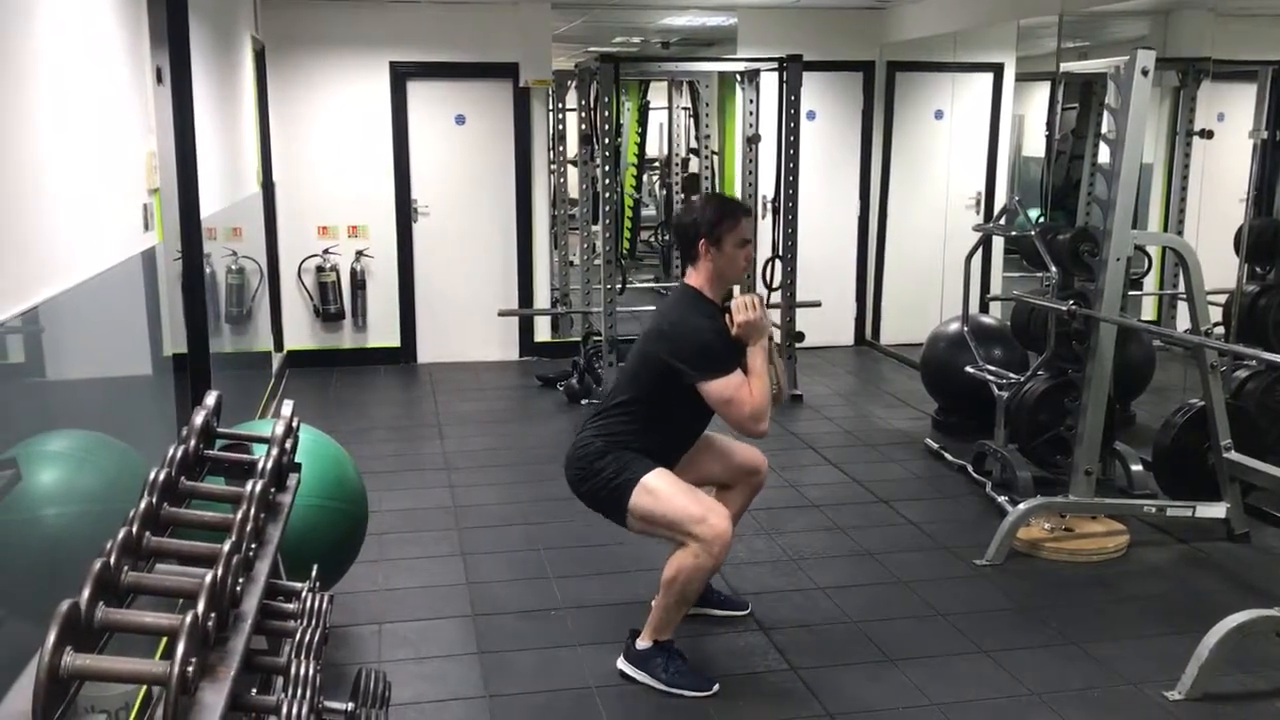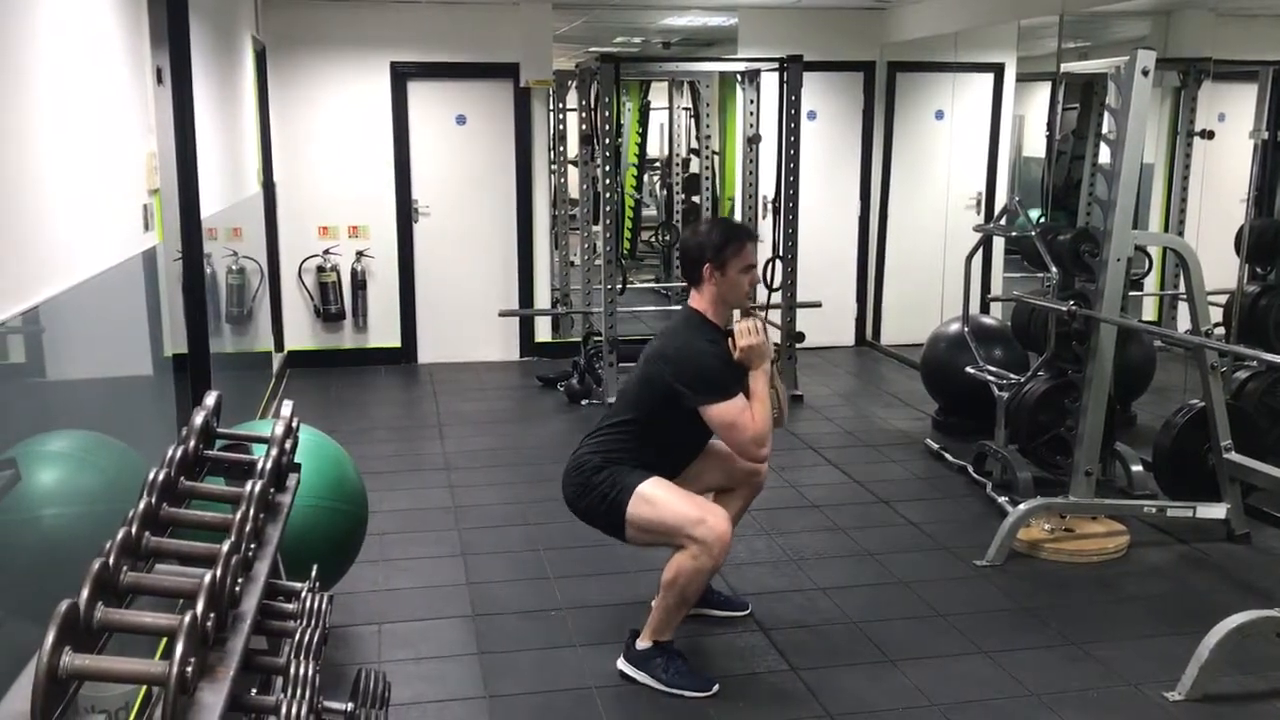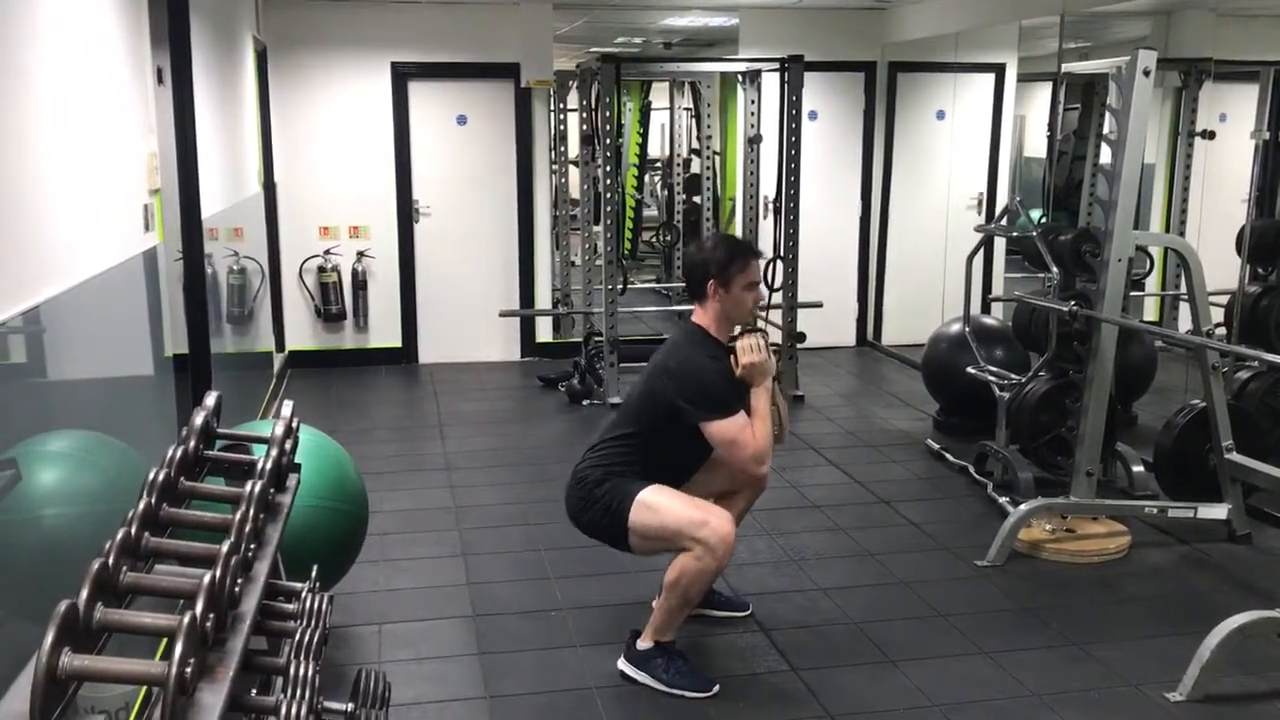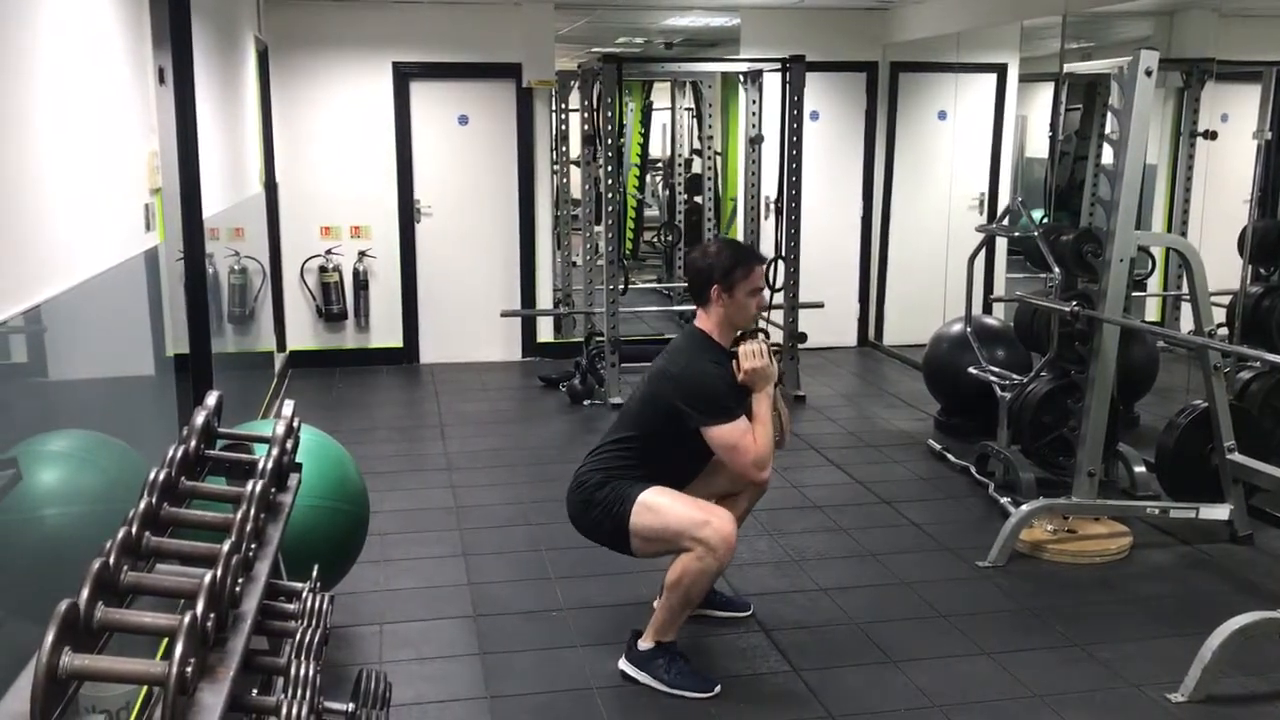
dt=0.3s
person 1, frame 1
left shoulder: (705, 310)
right shoulder: (691, 327)
left elbow: (757, 407)
right elbow: (755, 421)
left wrist: (751, 340)
right wrist: (756, 343)
left hip: (648, 447)
right hip: (603, 461)
left knee: (751, 468)
right knee: (712, 529)
left ankle: (687, 587)
right ankle: (647, 649)
person 1, frame 2
left shoulder: (707, 332)
right shoulder: (694, 351)
left elbow: (764, 430)
right elbow: (757, 443)
left wrist: (754, 362)
right wrist: (759, 367)
left hip: (641, 462)
right hip: (600, 478)
left knee: (750, 474)
right knee: (711, 531)
left ankle: (688, 587)
right ankle: (647, 649)
person 1, frame 3
left shoulder: (708, 347)
right shoulder: (697, 367)
left elbow: (759, 451)
right elbow: (757, 461)
left wrist: (758, 376)
right wrist: (760, 383)
left hip: (644, 474)
right hip: (602, 491)
left knee: (747, 477)
right knee: (715, 532)
left ankle: (690, 588)
right ankle: (648, 649)
person 1, frame 4
left shoulder: (709, 351)
right shoulder: (698, 371)
left elbow: (764, 449)
right elbow: (758, 465)
left wrist: (761, 384)
right wrist: (762, 389)
left hip: (643, 478)
right hip: (603, 494)
left knee: (749, 479)
right knee: (717, 532)
left ankle: (690, 588)
right ankle: (649, 649)
